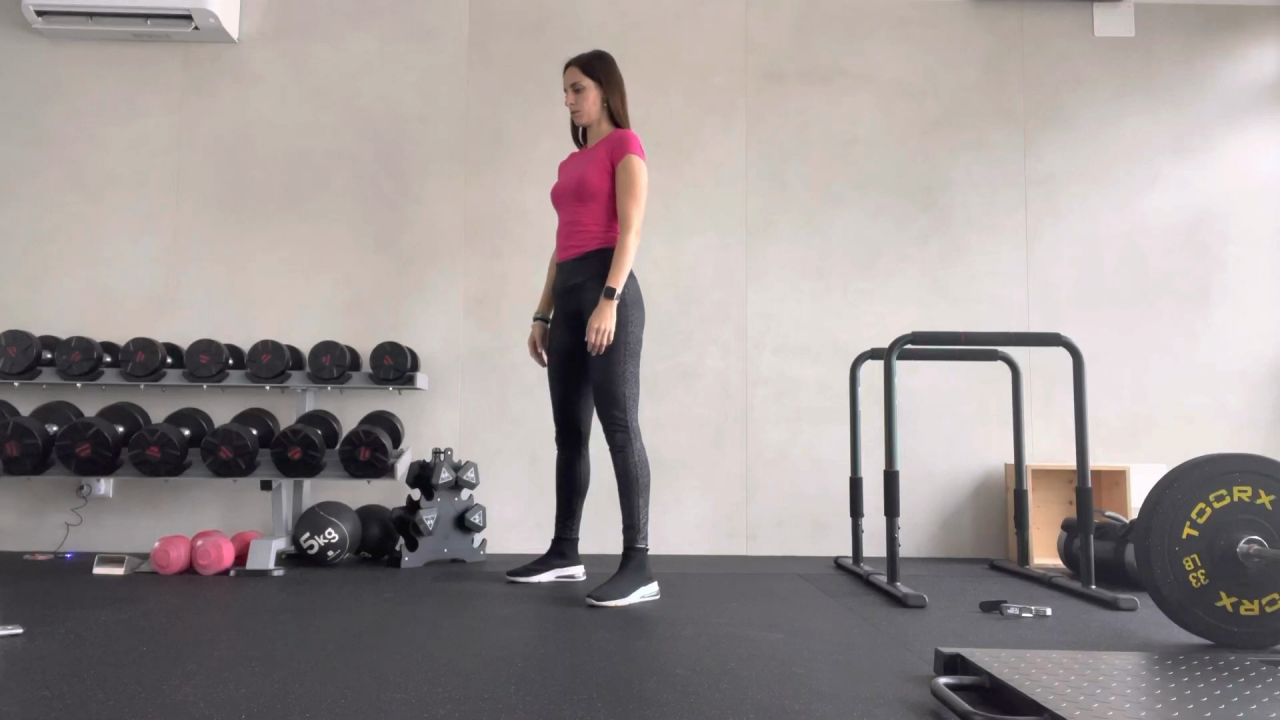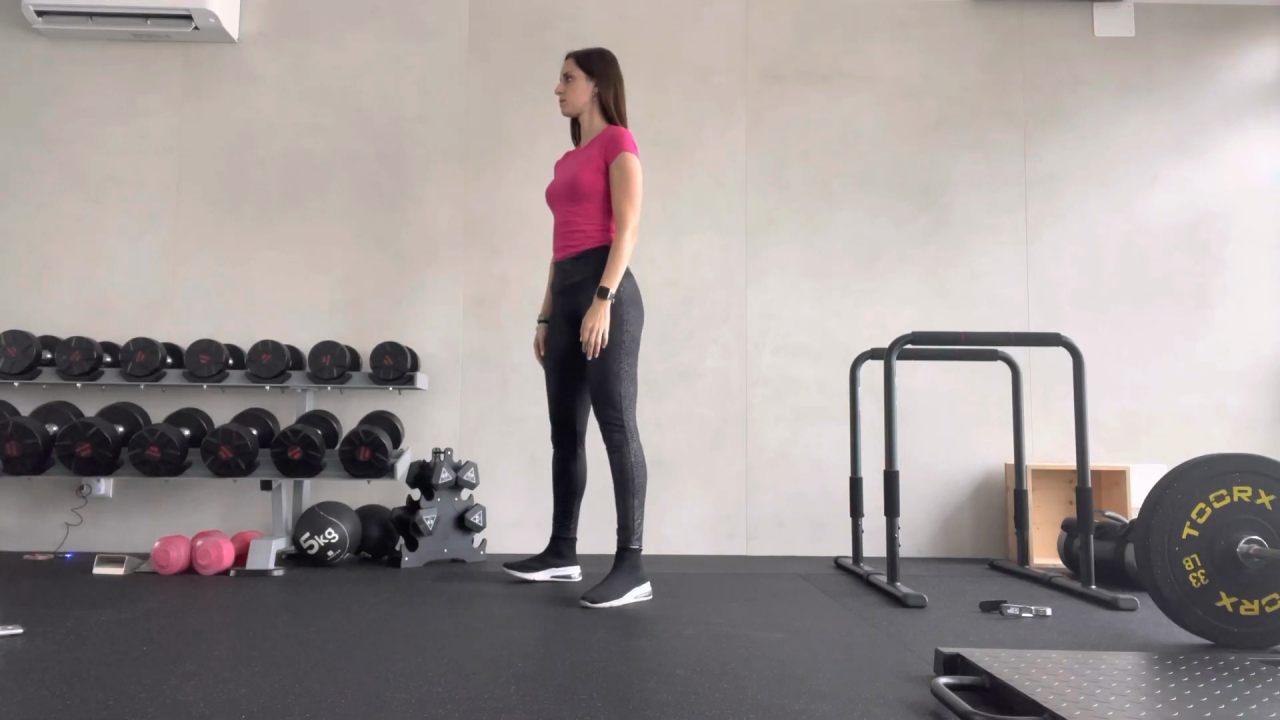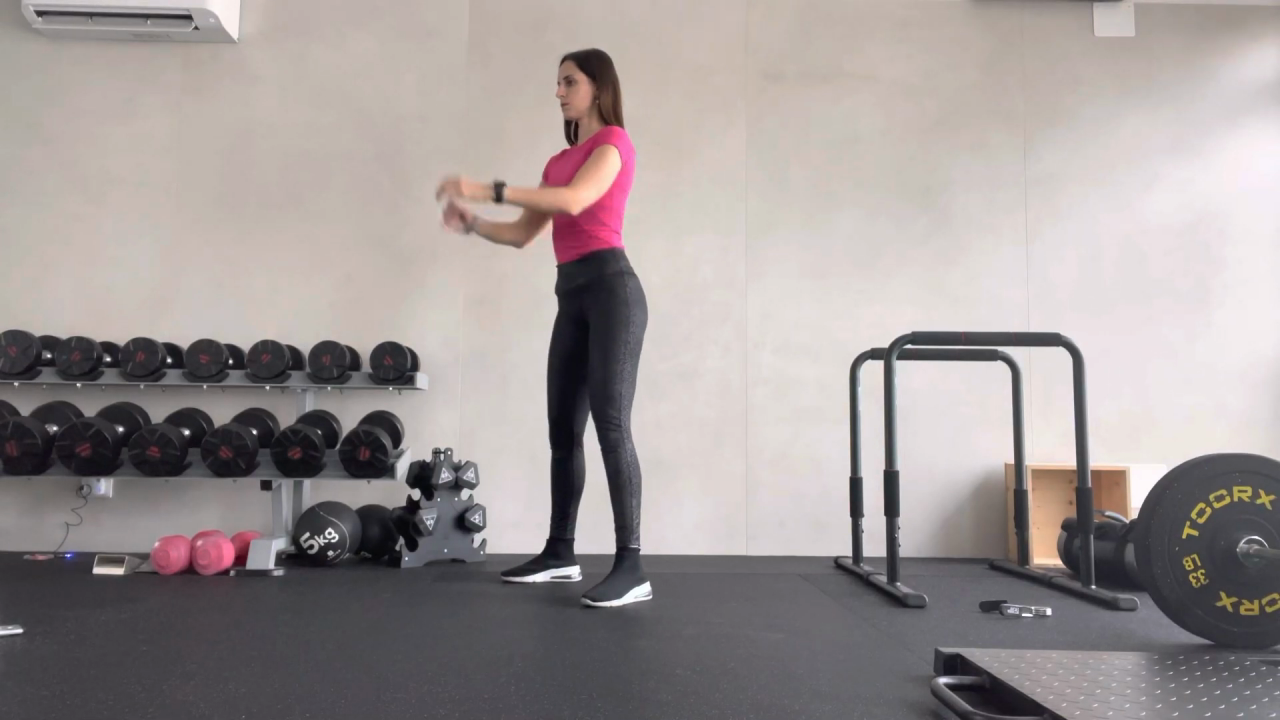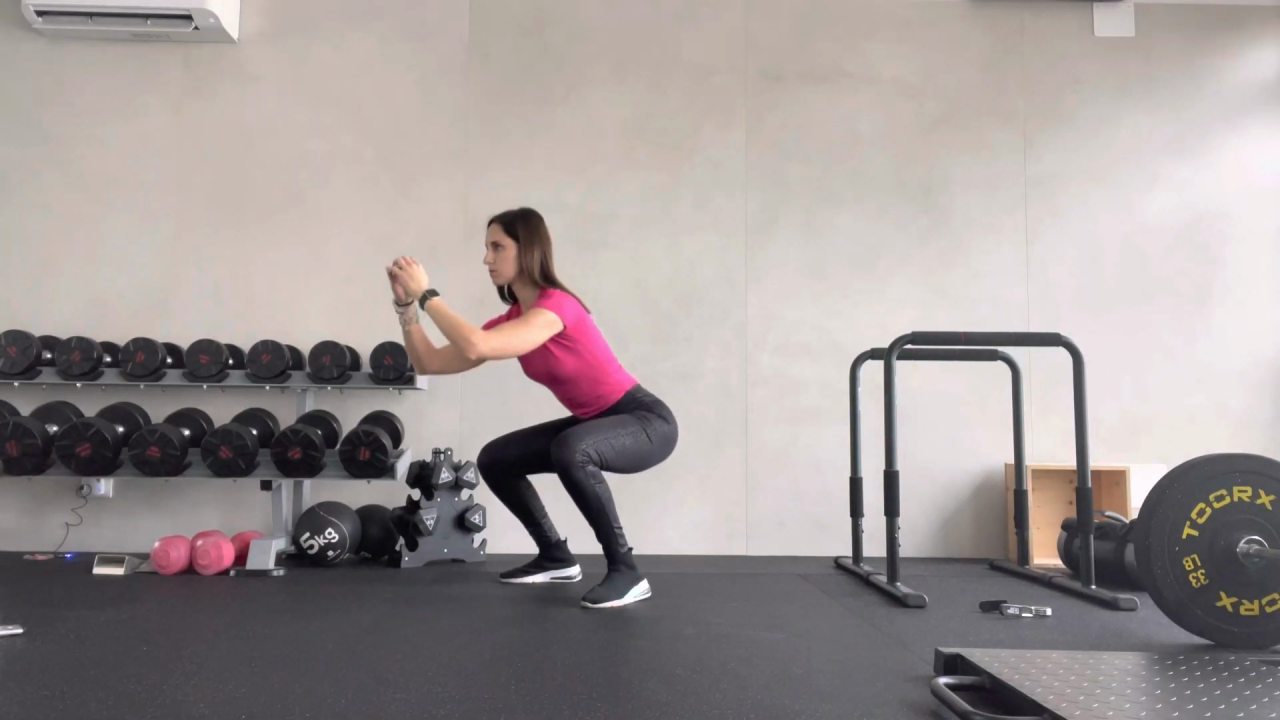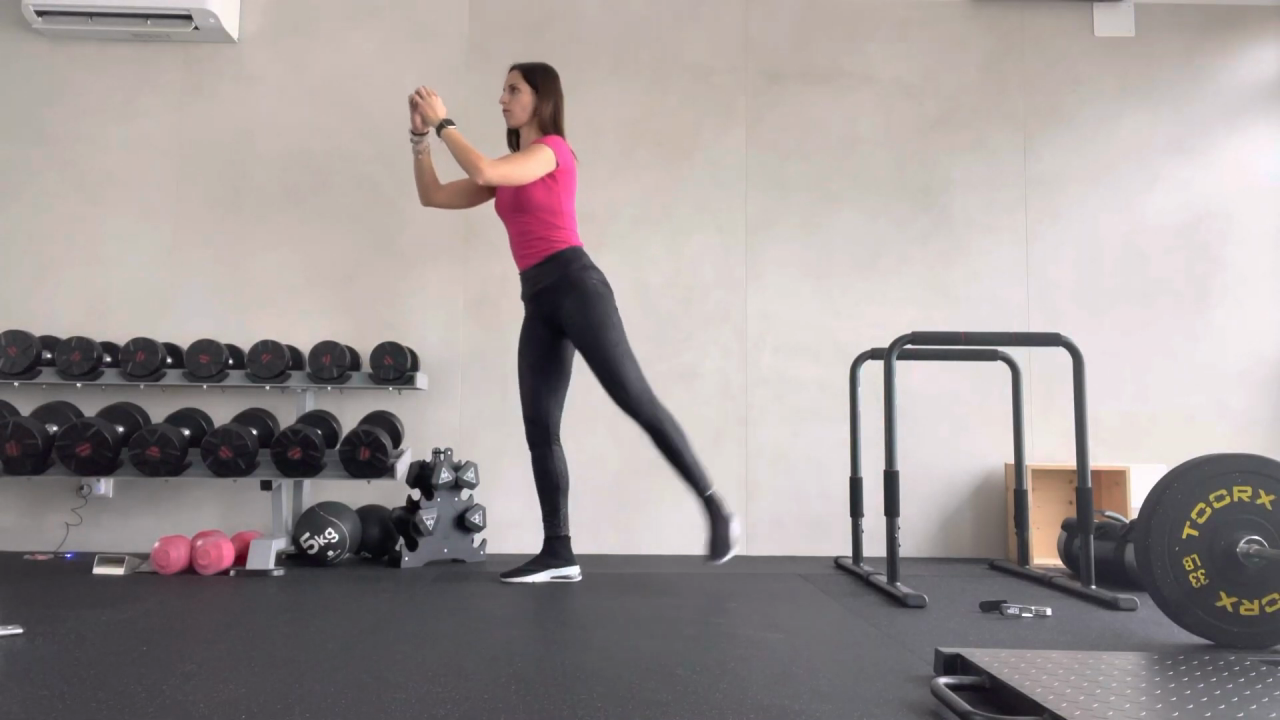
dt=1s
person 1, frame 1
left shoulder: (625, 145)
right shoulder: (570, 163)
left elbow: (630, 229)
left wrist: (608, 299)
right wrist: (541, 315)
left hip: (605, 289)
right hip: (568, 295)
left knee: (619, 426)
right knee: (569, 432)
left ankle: (637, 566)
right ankle: (564, 551)
person 1, frame 2
left shoulder: (618, 142)
right shoulder: (567, 160)
left elbow: (626, 228)
left wrist: (603, 300)
right wrist: (545, 316)
left hip: (605, 289)
right hip: (568, 294)
left knee: (616, 426)
right knee: (565, 430)
left ankle: (631, 566)
right ankle: (562, 551)
person 1, frame 3
left shoulder: (613, 142)
right shoulder: (560, 161)
left elbow: (573, 203)
right elbow: (521, 233)
left wrist: (491, 190)
right wrist: (472, 220)
left hip: (611, 290)
right hip: (572, 296)
left knee: (611, 427)
right knee: (563, 429)
left ankle: (631, 567)
right ankle: (560, 552)
person 1, frame 4
left shoulder: (556, 306)
right shoulder: (515, 319)
left elbow: (476, 347)
right elbow: (428, 363)
left wrist: (427, 293)
right wrist: (406, 304)
left hip: (647, 421)
right hip: (599, 421)
left knee: (570, 450)
right knee: (494, 459)
left ankle: (626, 570)
right ankle: (556, 554)
person 1, frame 5
left shoulder: (553, 150)
right shoulder: (505, 166)
left elbow: (484, 173)
right elbow: (434, 196)
left wrist: (444, 124)
right wrist: (423, 137)
left hip: (577, 285)
right hip: (538, 300)
left knee: (633, 397)
right knee: (540, 430)
left ankle: (716, 509)
right ankle: (557, 554)
